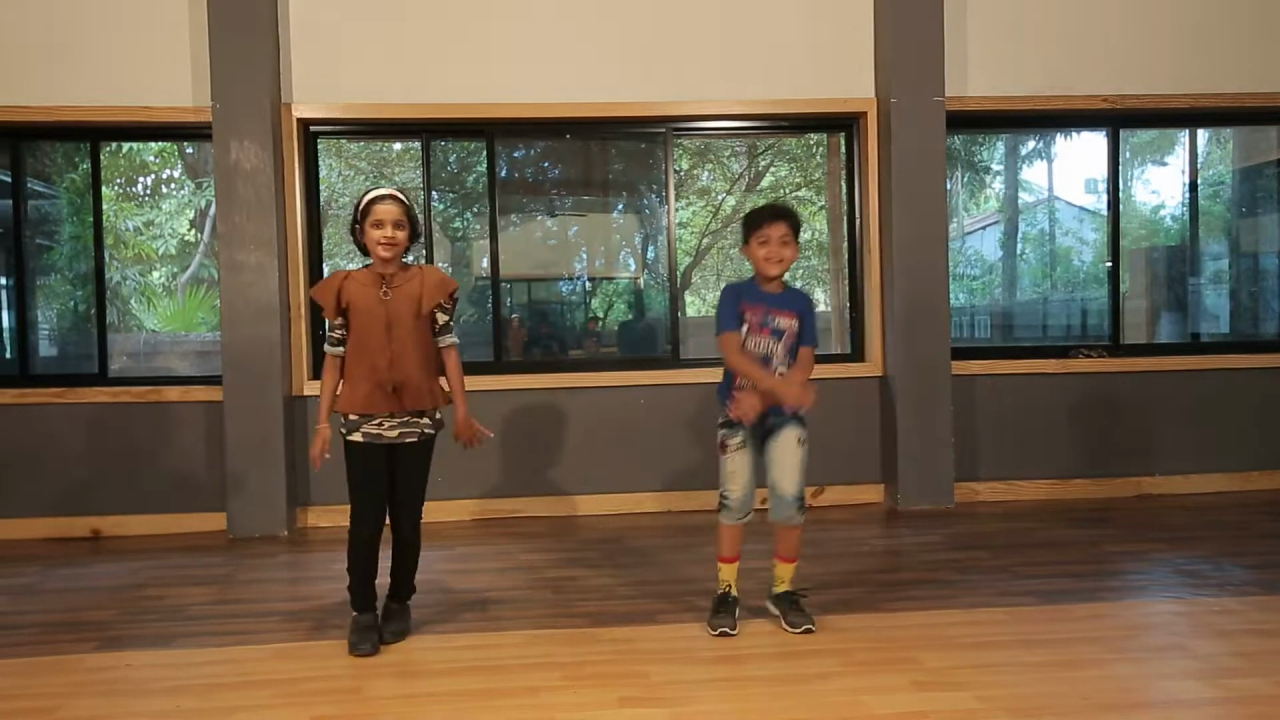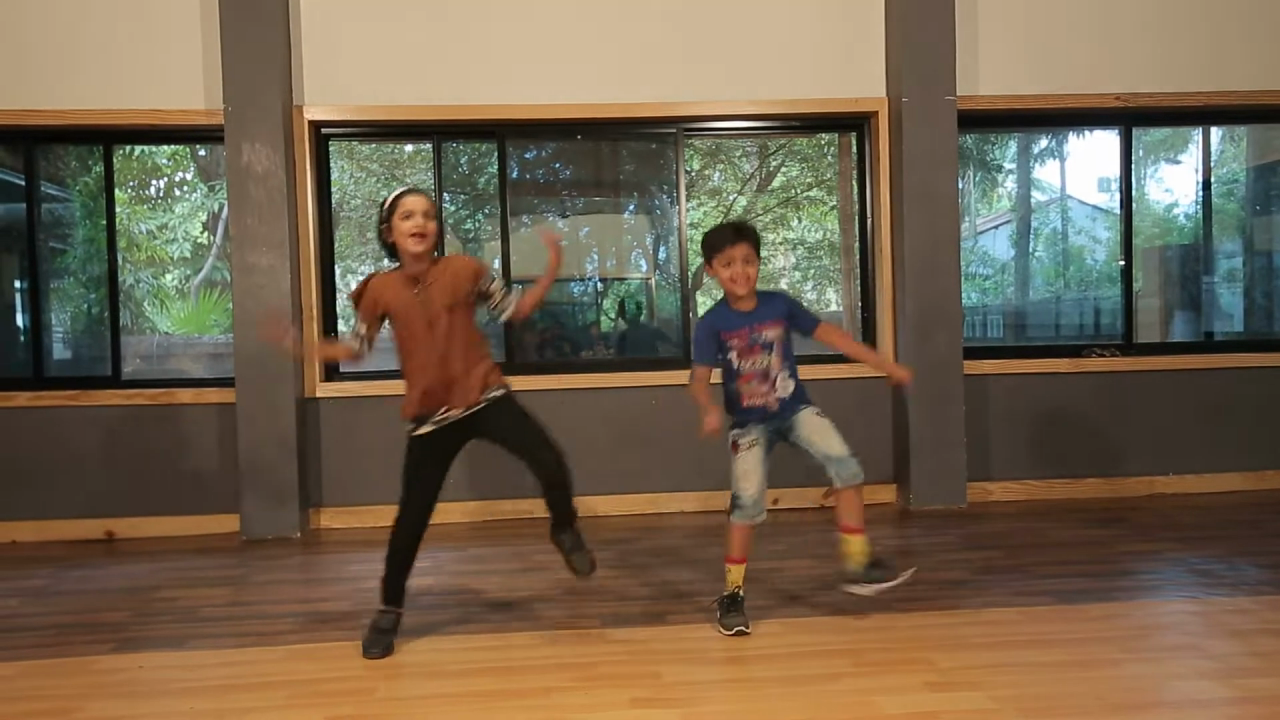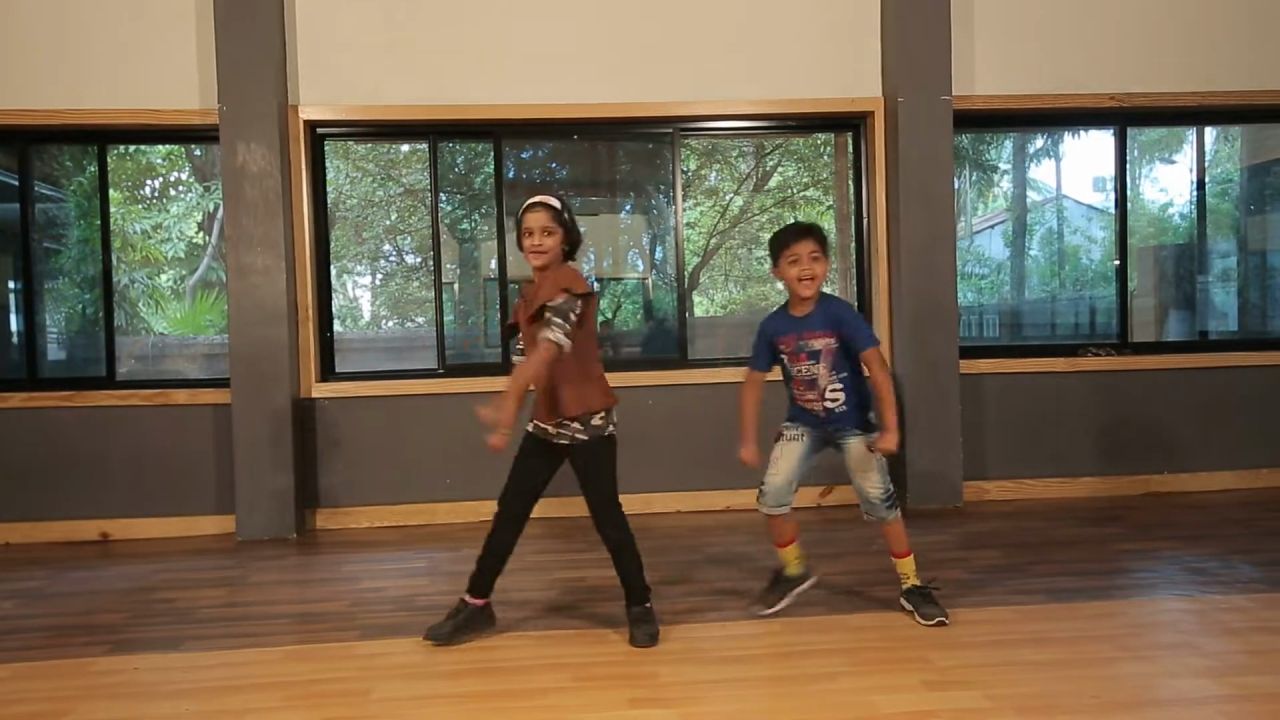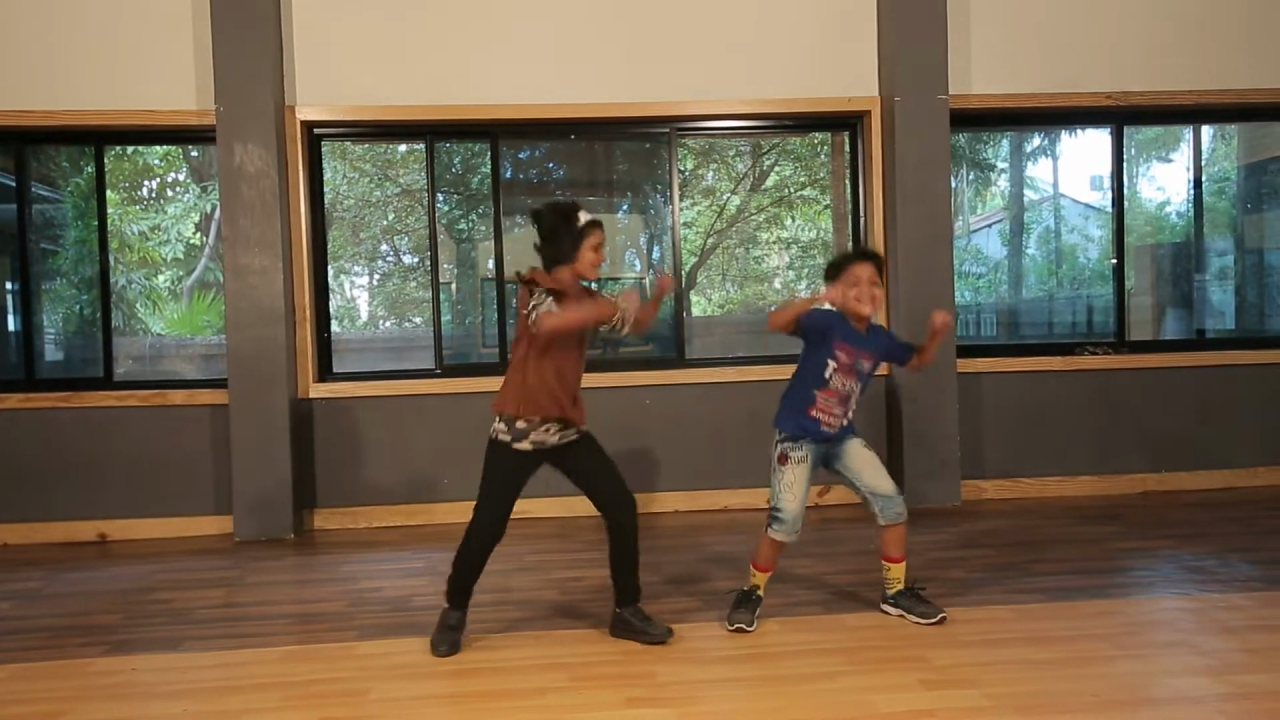
dt=0.7s
person 1, frame 1
left shoulder: (430, 284)
right shoulder: (346, 287)
left elbow: (446, 347)
right elbow: (334, 356)
left wrist: (462, 407)
right wrist: (322, 420)
left hip: (417, 418)
right hip: (363, 421)
left knee: (406, 520)
right knee: (366, 519)
left ankle: (398, 603)
right ankle: (363, 612)
person 1, frame 2
left shoulder: (463, 270)
right shoulder: (381, 289)
left elbow: (515, 310)
right elbow: (355, 348)
left wrist: (550, 270)
left hip: (485, 397)
right hip: (430, 414)
left knee: (550, 463)
right knee: (412, 517)
left ankle: (565, 531)
right ankle: (389, 611)
person 1, frame 3
left shoulder: (569, 288)
right shoulder: (529, 301)
left elbow: (550, 349)
right elbow: (528, 359)
left wrist: (506, 403)
right wrist: (505, 421)
left hip: (589, 421)
right hip: (548, 421)
left knee: (606, 515)
right knee: (512, 509)
left ankle: (640, 607)
right ankle: (475, 605)
person 1, frame 4
left shoulder: (584, 298)
right shoulder: (541, 287)
left elbow: (636, 324)
right elbow: (547, 324)
left wrist: (658, 296)
right wrist: (609, 309)
left hip: (566, 427)
right hip: (520, 429)
left knee: (622, 507)
right knee: (488, 524)
left ankle: (627, 609)
right ankle: (454, 611)
person 2, frame 1
left shoulder: (802, 302)
right shoulder: (735, 296)
left elbow: (804, 367)
right elbow: (729, 352)
left wrist: (764, 399)
right wrist: (772, 383)
left hip: (782, 417)
right hip: (736, 414)
left knee: (789, 502)
right knee: (735, 503)
left ankle: (784, 592)
right ankle: (726, 593)
person 2, frame 2
left shoulder: (780, 304)
right shoulder: (711, 323)
left elbow: (828, 333)
right elbow: (700, 377)
left wrist: (884, 364)
right wrist: (709, 407)
left hip: (796, 409)
right hip: (748, 422)
left knee: (845, 466)
right knee: (747, 503)
left ankle: (858, 562)
right ankle: (732, 594)
person 2, frame 3
left shoulder: (840, 312)
right shoulder: (774, 325)
left elbow: (877, 367)
right elbow: (754, 381)
left wrist: (890, 427)
right wrist: (748, 438)
left hip: (853, 420)
right hip: (802, 422)
left knee: (879, 501)
right knee: (773, 493)
left ankle: (912, 587)
right ankle: (794, 571)
person 2, frame 4
left shoulder: (879, 338)
right shoulder: (823, 322)
left elbow: (919, 360)
right elbow: (776, 322)
left wrist: (936, 333)
right wrist: (818, 300)
left hip: (843, 438)
right hip: (798, 436)
left knee: (891, 504)
right knee: (785, 521)
left ankle: (896, 591)
right ankle: (752, 592)
